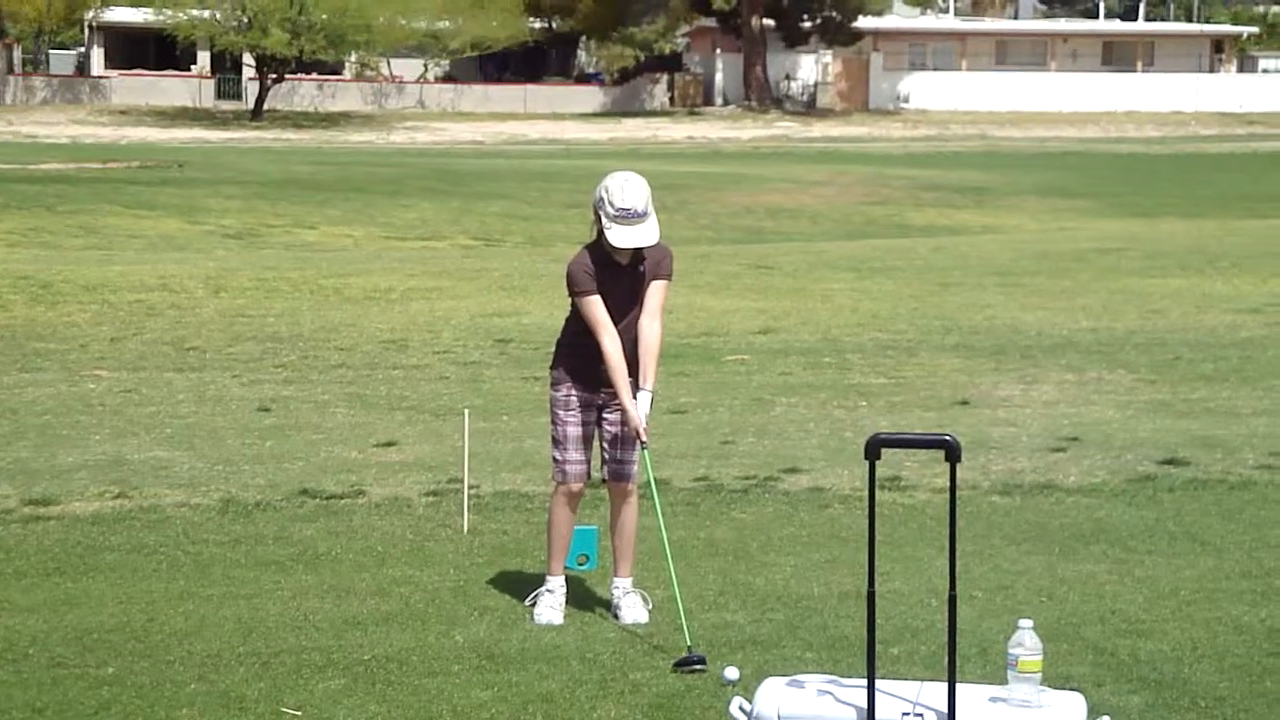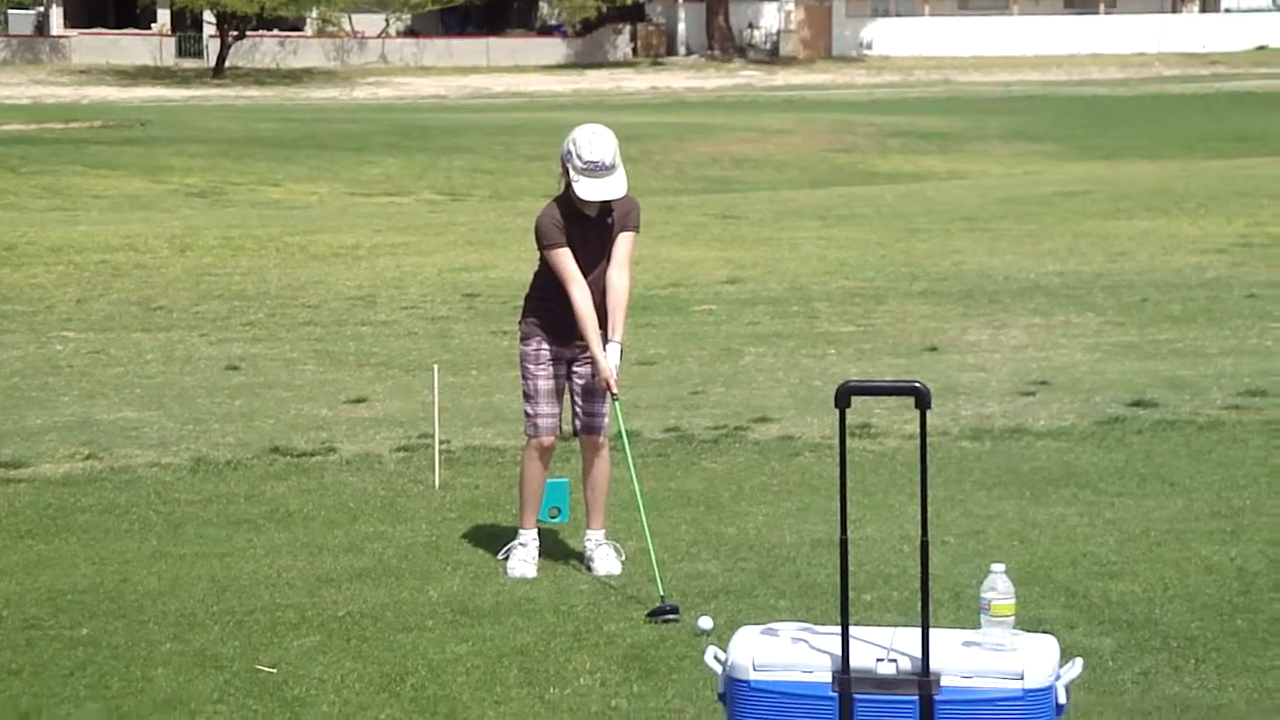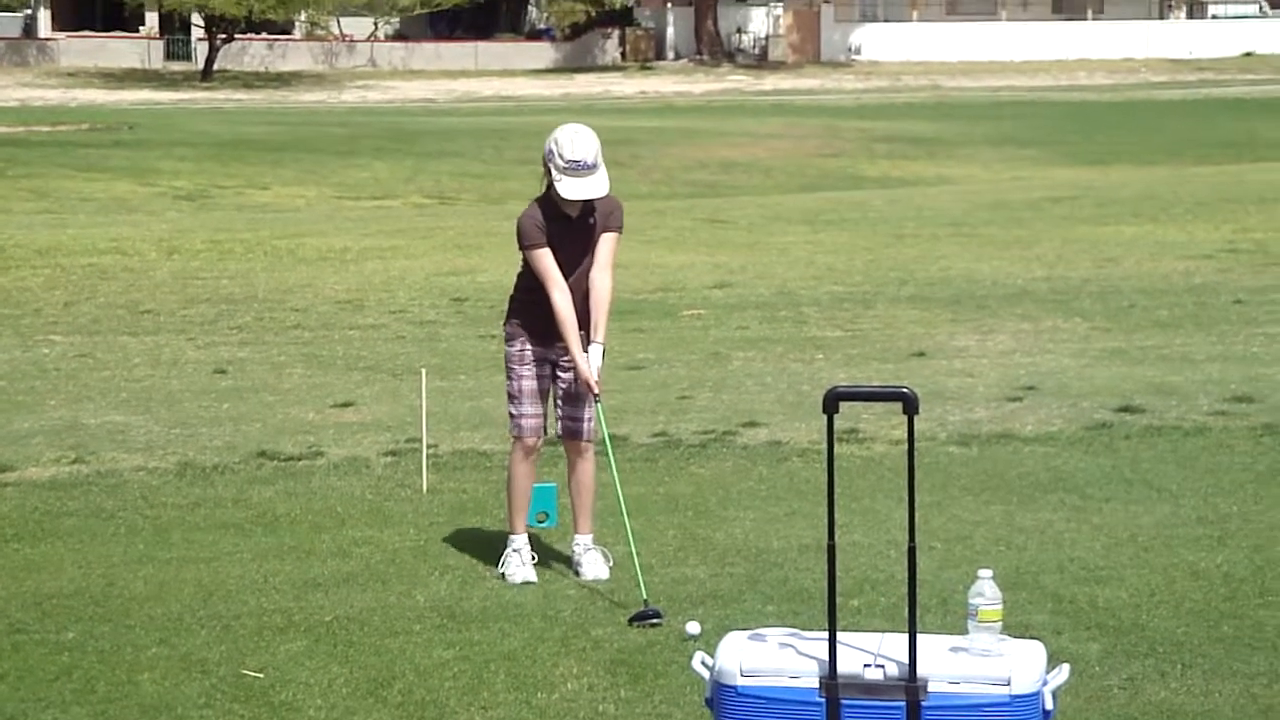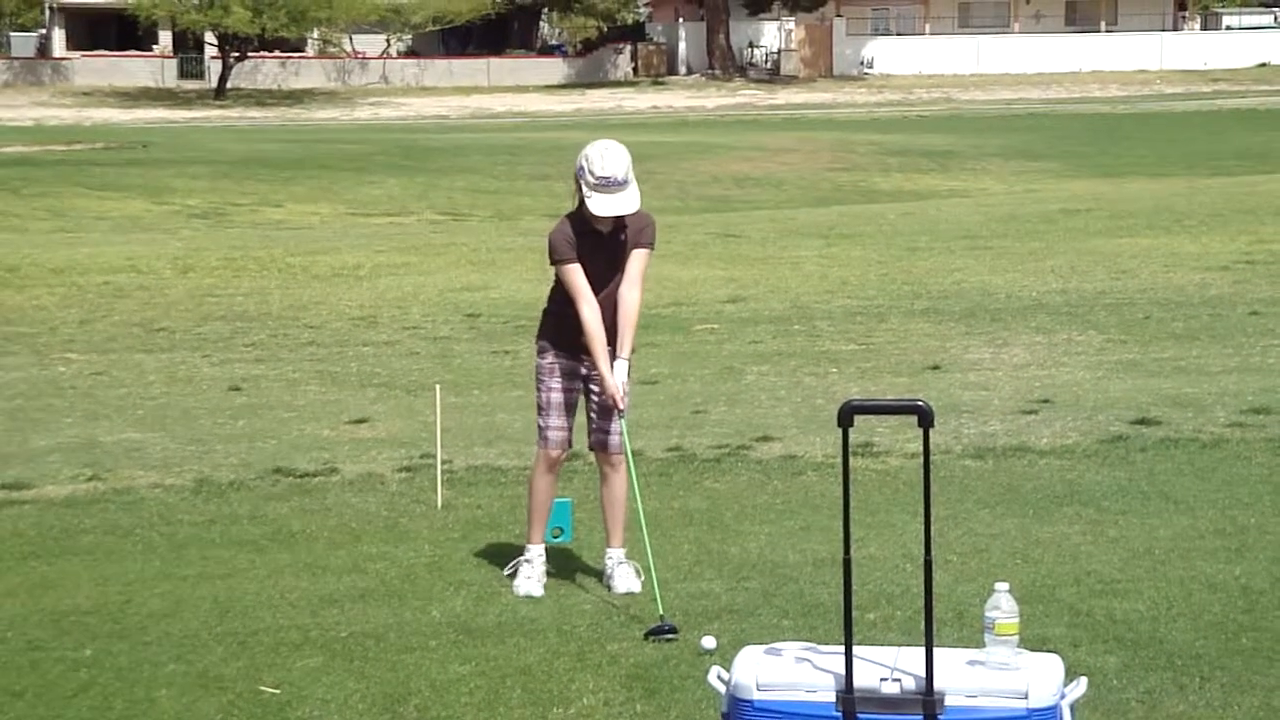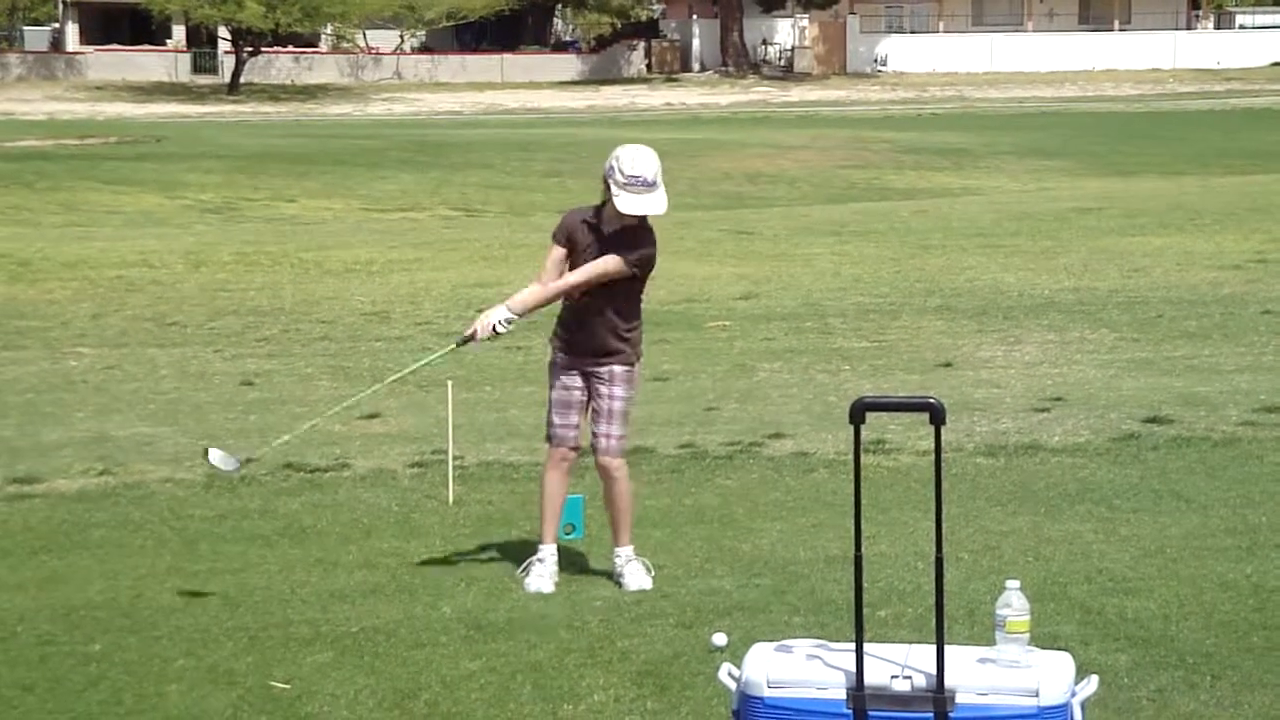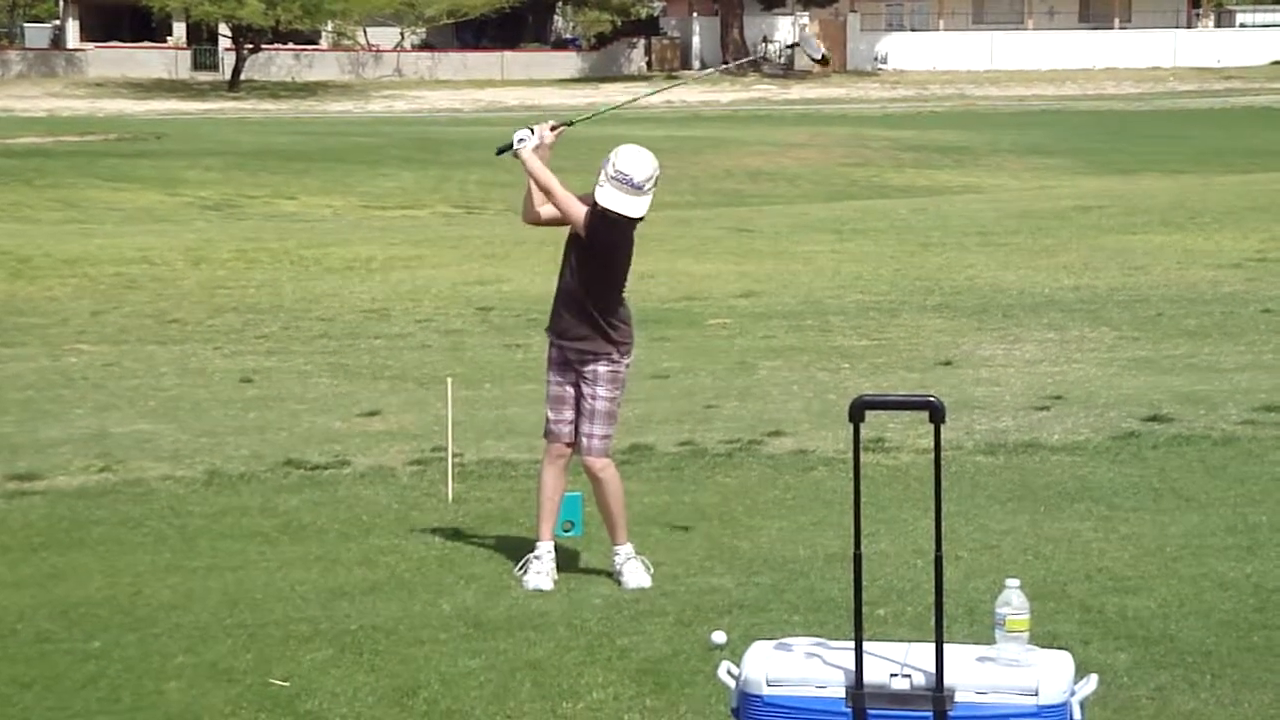
dt=0.7s
person 1, frame 1
left shoulder: (659, 257)
right shoulder: (582, 267)
left elbow: (650, 324)
right elbow: (607, 338)
left wrist: (645, 394)
right wrist: (628, 406)
left hip: (627, 382)
right hip: (576, 381)
left knee: (623, 484)
right knee: (570, 484)
left ankle: (623, 587)
right ankle: (553, 585)
person 1, frame 2
left shoulder: (626, 209)
right shoulder: (550, 220)
left elbow: (617, 276)
right elbow: (576, 289)
left wrist: (614, 345)
right wrist: (598, 357)
left hip: (596, 335)
right hip: (545, 334)
left knee: (595, 437)
right knee: (542, 438)
left ankle: (596, 539)
right ankle: (526, 539)
person 1, frame 3
left shoulder: (608, 210)
right shoulder: (533, 221)
left elbow: (600, 277)
right elbow: (557, 291)
left wrist: (597, 346)
right wrist: (578, 359)
left hip: (579, 336)
right hip: (529, 336)
left knee: (580, 443)
right knee: (527, 439)
left ankle: (584, 543)
right ankle: (518, 544)
person 1, frame 4
left shoulder: (641, 226)
right shoulder: (564, 235)
left elbow: (629, 293)
right elbow: (586, 305)
left wrist: (621, 362)
right wrist: (604, 374)
left hip: (611, 352)
right hip: (561, 350)
left knee: (612, 455)
right knee: (552, 451)
left ankle: (616, 556)
right ankle: (534, 553)
person 1, frame 5
left shoulder: (641, 244)
right shoulder: (576, 222)
left elbow: (576, 281)
right elbow: (547, 284)
left wrist: (509, 314)
right wrist: (500, 310)
left hip: (616, 358)
right hip: (569, 351)
left knee: (610, 458)
right knee: (561, 451)
left ankle: (625, 554)
right ankle: (546, 554)
person 1, frame 6
left shoulder: (611, 227)
right shoulder: (594, 209)
left elbow: (551, 190)
right elbow: (534, 214)
left wrist: (527, 154)
right wrist: (540, 152)
left hip: (603, 354)
right hip: (565, 345)
left knee: (594, 457)
right knee: (557, 448)
left ankle: (624, 553)
right ankle: (544, 551)
